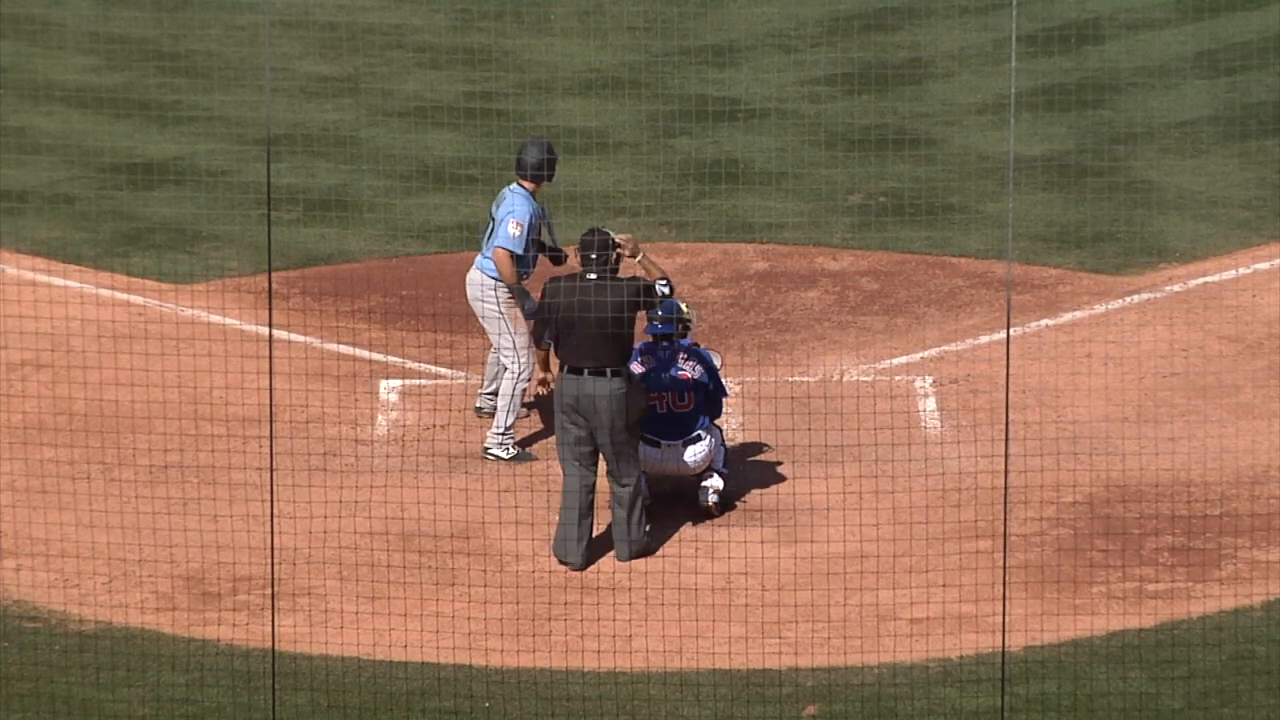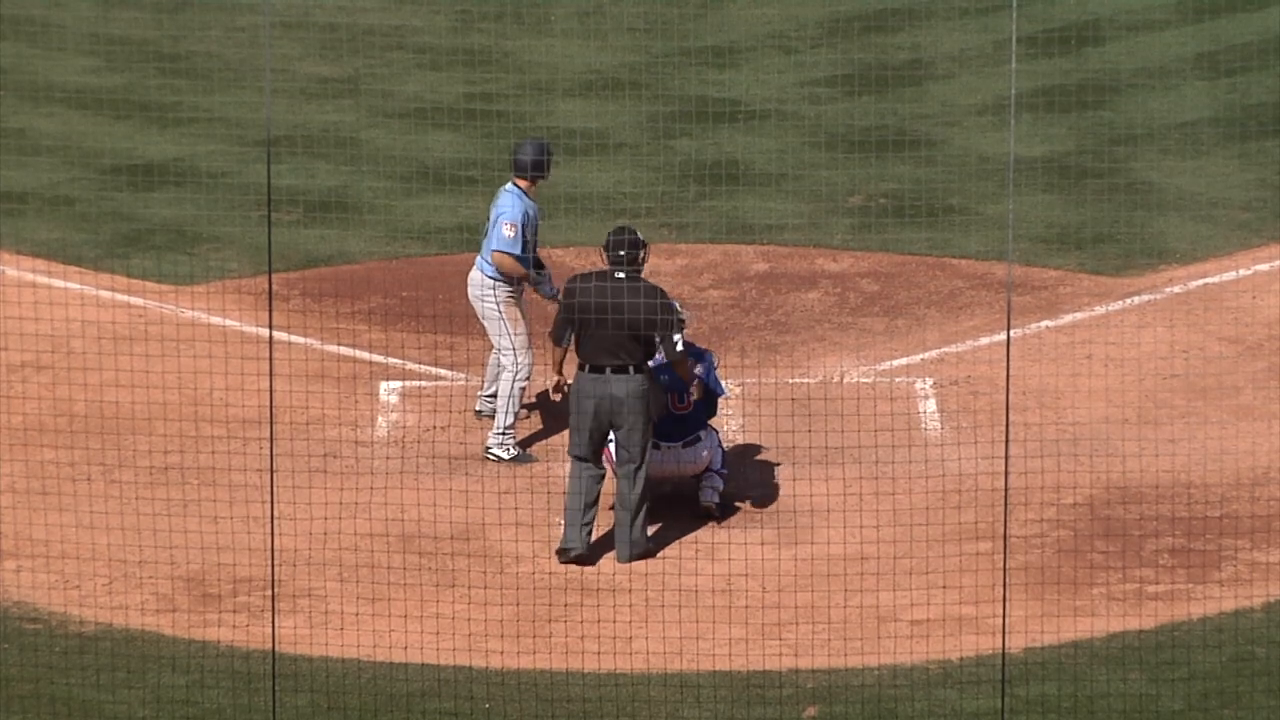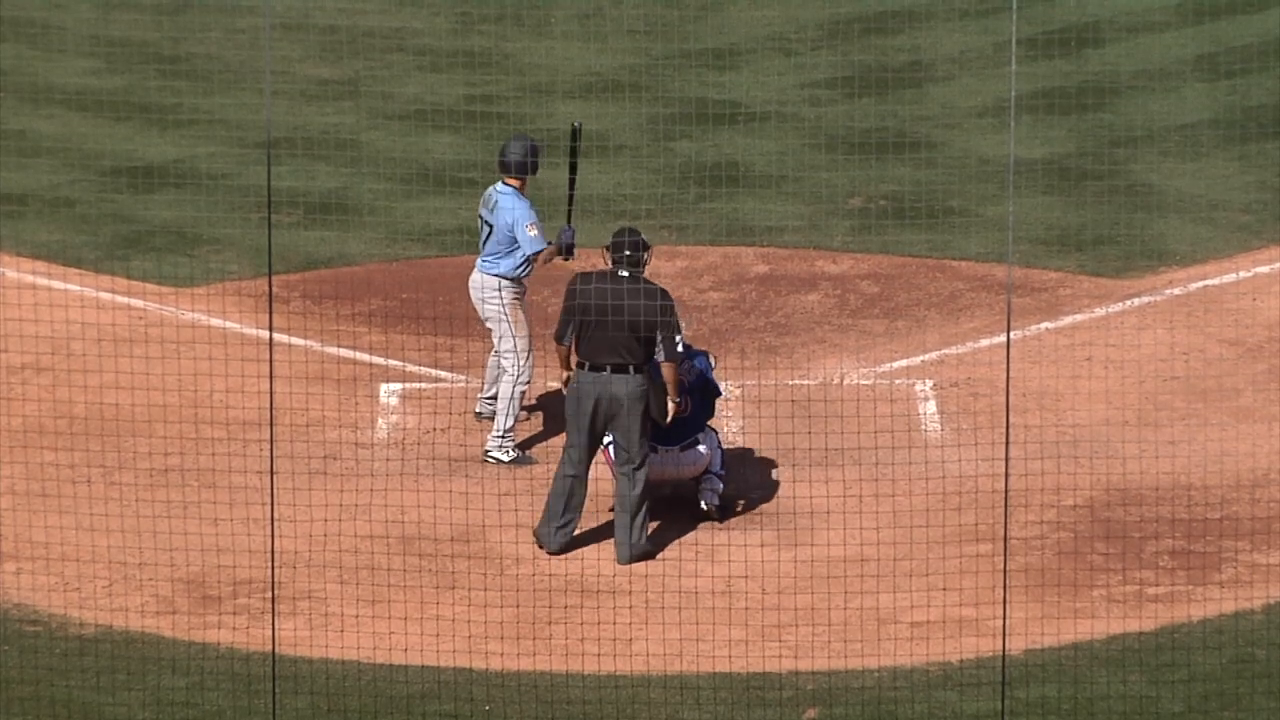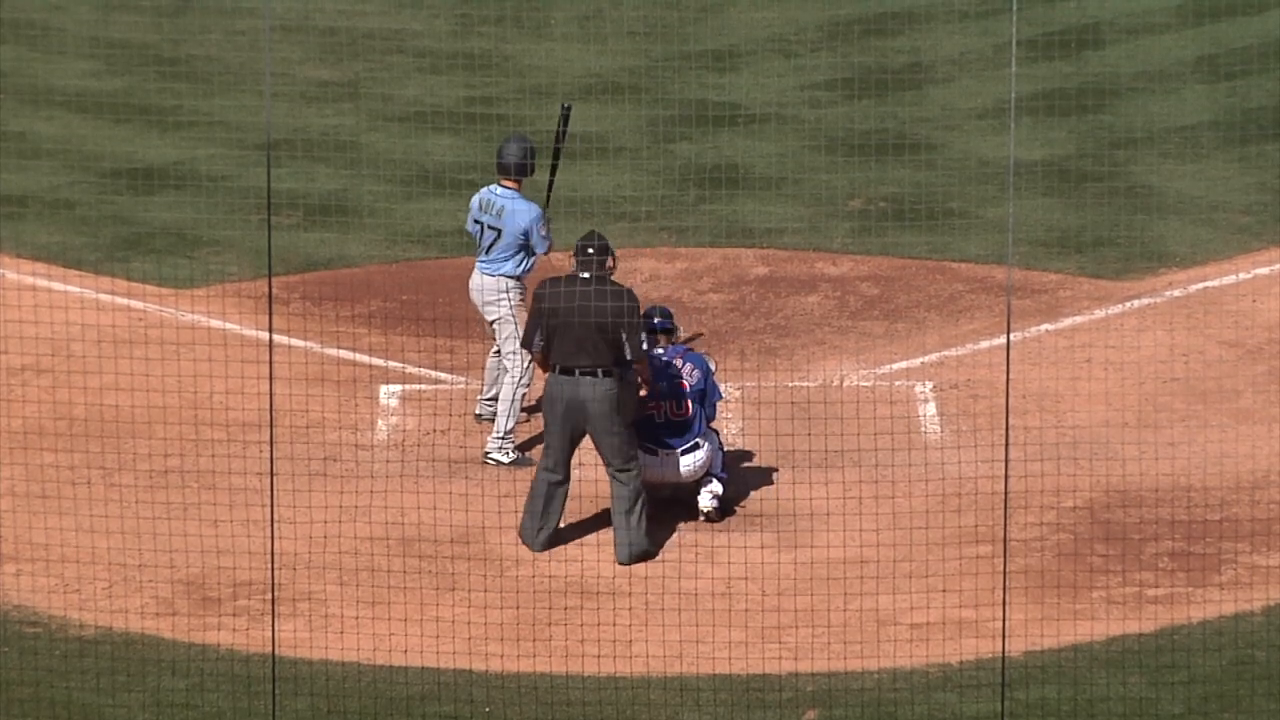
dt=0.4s
person 1, frame 1
left shoulder: (555, 289)
right shoulder: (628, 290)
left elbow: (541, 341)
right elbow: (665, 289)
left wrist: (543, 372)
right wrist: (640, 255)
left hip: (569, 385)
right hip: (612, 387)
left knee: (576, 470)
right knee: (624, 469)
left ankle: (572, 549)
right ankle: (630, 542)
person 1, frame 2
left shoulder: (578, 285)
right shoulder: (655, 297)
left elbow: (560, 338)
right elbow: (673, 354)
left wrist: (557, 373)
right wrist: (693, 381)
left hip: (588, 383)
right hip: (633, 386)
left knee: (584, 462)
right knee: (632, 467)
left ankle: (574, 540)
right ankle: (630, 543)
person 1, frame 3
left shoulder: (582, 284)
right shoulder: (657, 297)
left elbow: (563, 338)
right elbow: (668, 356)
left wrist: (566, 370)
right wrist: (672, 396)
left hip: (587, 381)
right hip: (631, 386)
left knee: (574, 460)
right knee: (632, 467)
left ankle: (554, 534)
right ankle: (631, 545)
person 1, frame 4
left shoulder: (547, 290)
right shoulder: (622, 296)
left elbow: (535, 346)
right elbow: (634, 356)
right wrist: (644, 380)
left hip: (561, 387)
right hip: (606, 389)
left knee: (553, 464)
right knee: (624, 468)
left ankle: (538, 533)
right ankle: (630, 545)
person 2, frame 1
left shoulder: (512, 194)
right shoulder: (522, 207)
right elbow: (501, 255)
left wrist: (548, 251)
right wrist: (523, 297)
left hip: (483, 280)
right hip: (494, 288)
left knee: (505, 345)
right knee: (519, 362)
left ankle: (488, 401)
right ankle: (500, 442)
person 2, frame 2
left shoulder: (517, 197)
right shoulder: (514, 206)
left elbow: (525, 244)
right elbow: (501, 258)
left wrist: (542, 272)
right wrist: (537, 280)
left hip: (496, 285)
right hip: (494, 289)
left knee: (506, 347)
right knee: (517, 362)
left ankle: (489, 403)
right ankle: (500, 443)
person 2, frame 3
left shoulder: (492, 194)
right shoulder: (520, 208)
right elbow: (542, 256)
left wrist: (554, 245)
right wrist: (563, 241)
left hip: (484, 278)
right hip: (501, 288)
left knee: (505, 347)
right knee: (518, 364)
left ankle: (488, 405)
right ankle: (499, 445)
person 2, frame 4
left shoulder: (480, 197)
right shoulder: (529, 211)
right elbow: (543, 251)
right wrist: (544, 230)
left hip: (480, 279)
right hip: (505, 288)
left knee: (502, 347)
right knee: (519, 365)
left ankle: (488, 406)
right ankle: (499, 446)
person 3, frame 1
left shoulder: (634, 358)
right shoulder: (702, 357)
right elbow: (714, 412)
left hip: (647, 457)
right hip: (695, 456)
right knee: (713, 432)
right ankle: (710, 494)
person 3, frame 2
right shoulder: (700, 357)
right elbow: (710, 411)
right hip: (694, 458)
left knee: (612, 433)
right knee: (710, 435)
right ankle: (710, 496)
person 3, frame 3
right shoulder: (698, 360)
right elbow: (708, 412)
right hip: (693, 461)
left knee: (611, 435)
right knee: (709, 436)
right ankle: (710, 499)
person 3, frame 4
right shoulder: (698, 362)
right elbow: (709, 415)
left hip: (647, 465)
right hip: (694, 463)
right knee: (711, 437)
right ankle: (709, 498)
